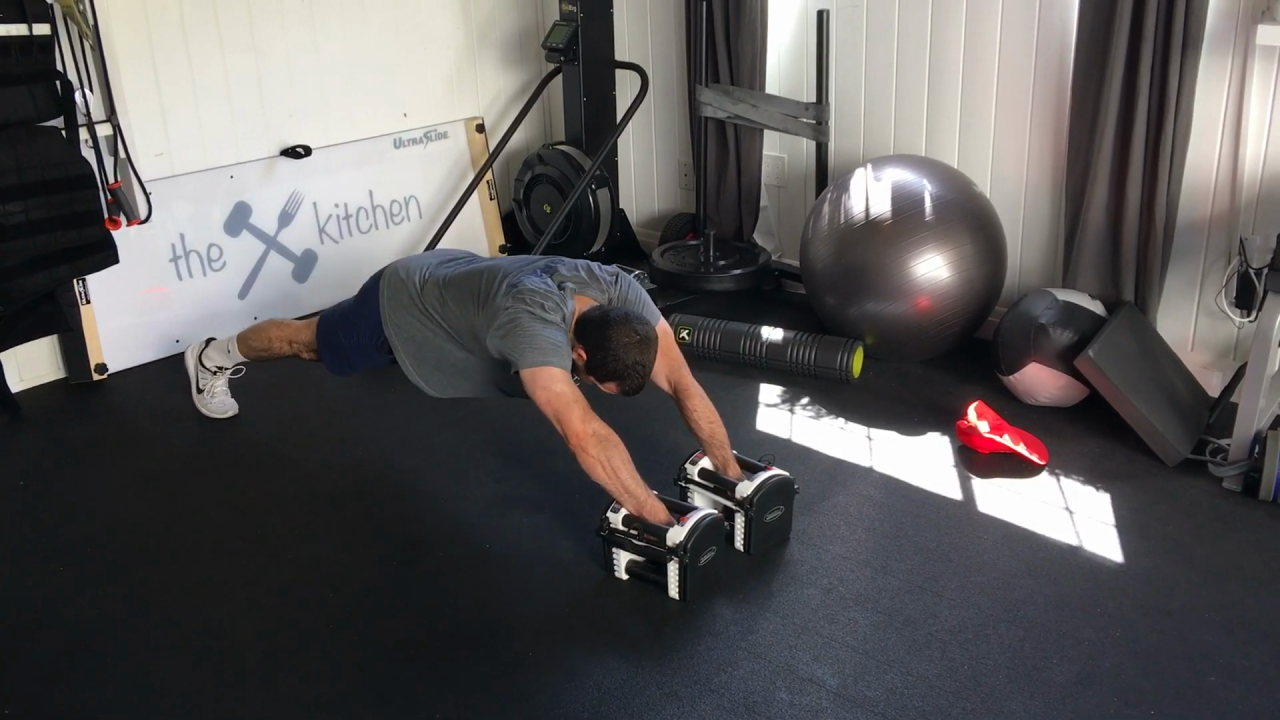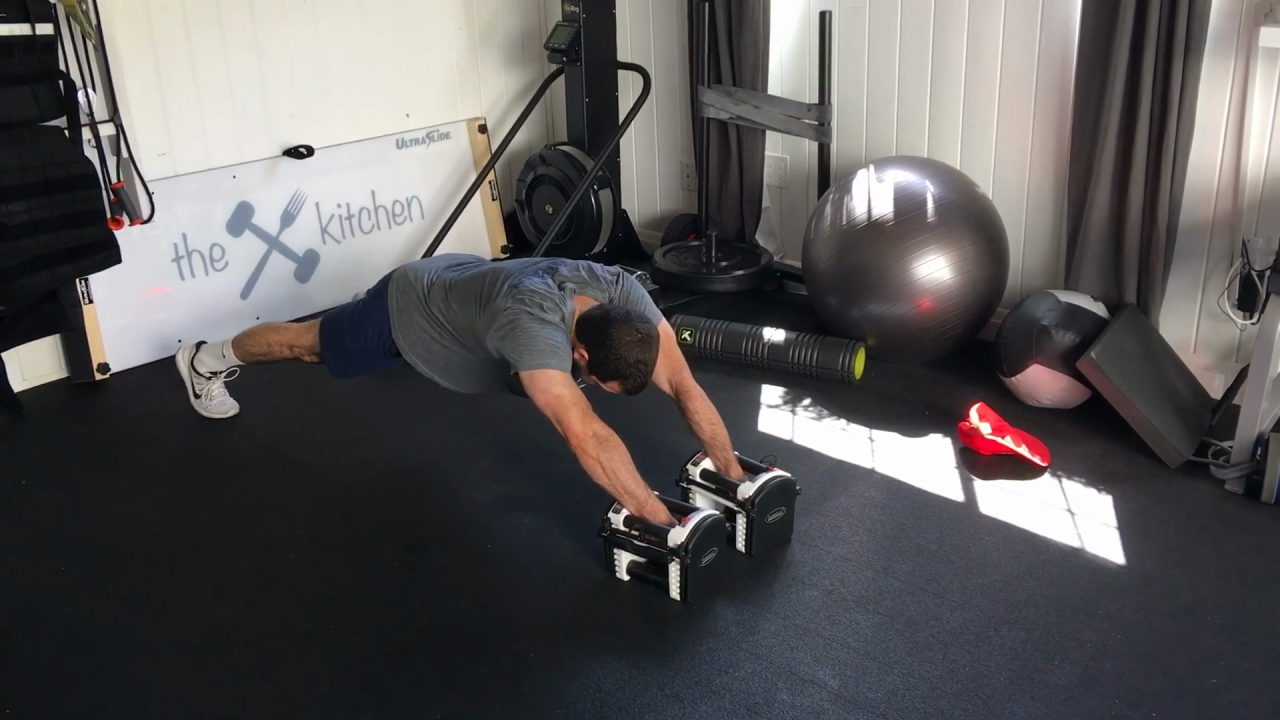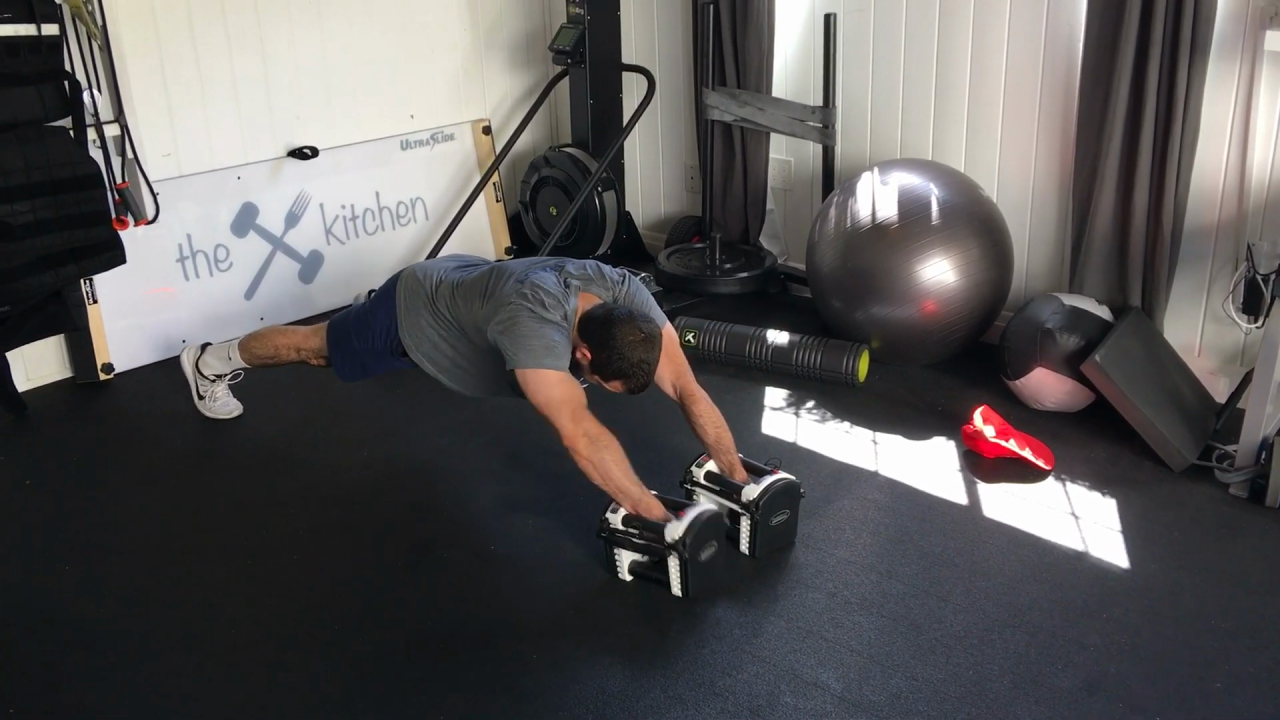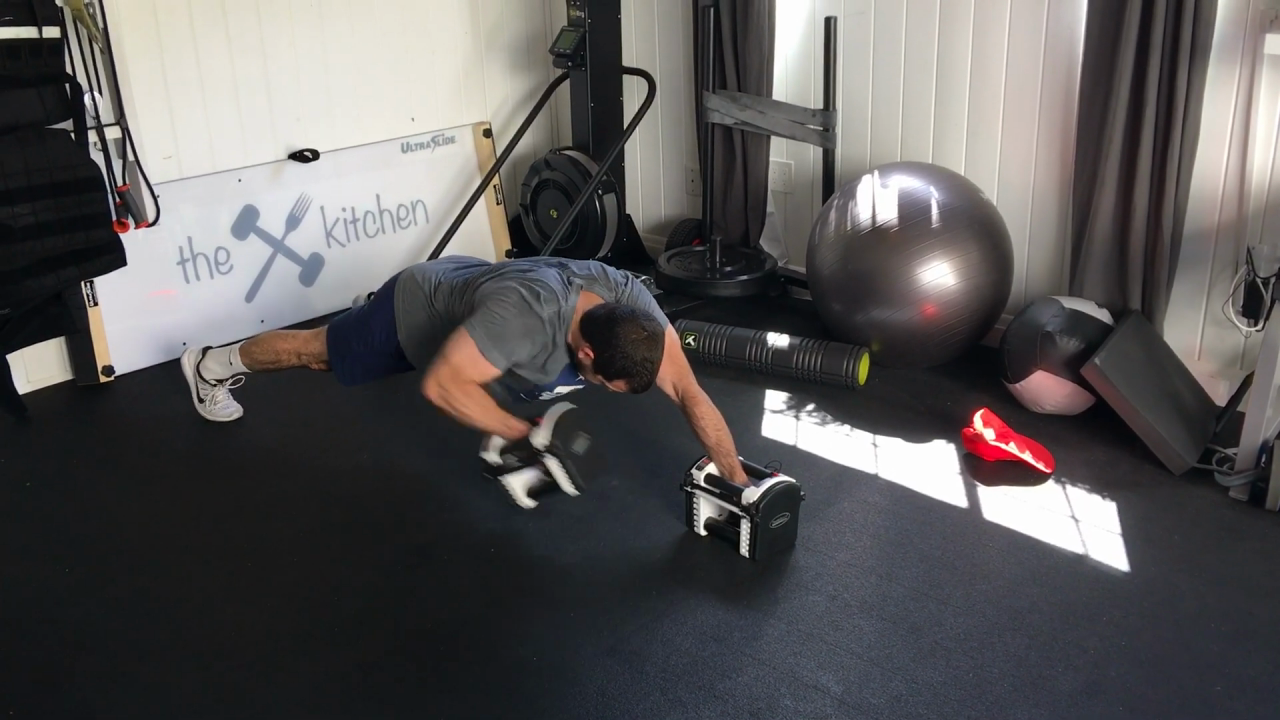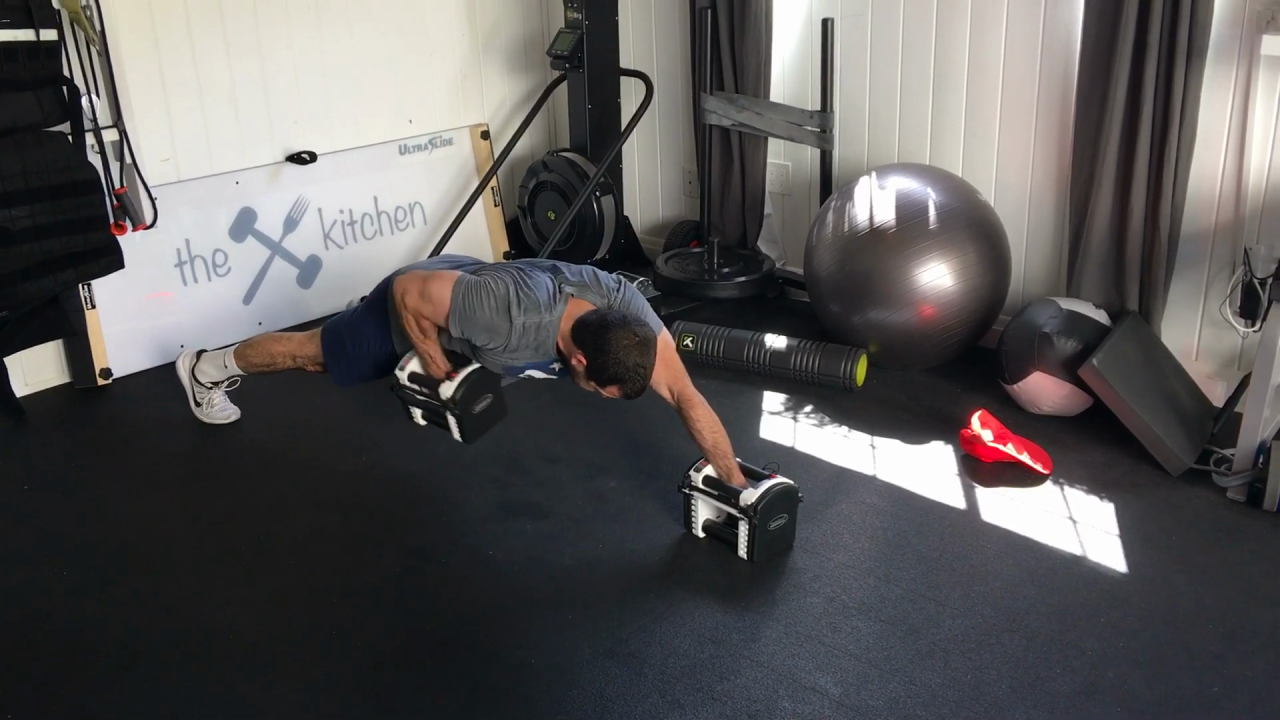
dt=0.4s
person 1, frame 1
left shoulder: (622, 292)
right shoulder: (533, 324)
left elbow: (683, 385)
right elbow: (584, 436)
left wrist: (733, 475)
right wrist: (662, 523)
left hip: (453, 275)
right hip: (403, 300)
right knee: (308, 340)
right ankle: (215, 356)
person 1, frame 2
left shoulder: (623, 293)
right shoulder: (533, 325)
left elbow: (685, 387)
right elbow: (586, 436)
left wrist: (736, 478)
right wrist: (663, 524)
left hip: (459, 281)
right hip: (409, 307)
right knee: (310, 343)
left ankle: (354, 308)
right ankle: (207, 359)
person 1, frame 3
left shoulder: (627, 295)
right shoulder: (536, 322)
left elbow: (688, 390)
right elbow: (580, 435)
left wrist: (740, 480)
right wrist: (661, 521)
left hip: (464, 284)
right hip: (416, 309)
right knee: (315, 345)
left ankle: (371, 303)
right ankle: (213, 360)
person 1, frame 4
left shoulder: (628, 297)
right shoulder: (528, 315)
left elbow: (689, 391)
right elbow: (441, 385)
left wrist: (740, 482)
right wrist: (525, 436)
left hip: (462, 285)
right hip: (416, 312)
right knee: (317, 351)
left ankle: (368, 307)
right ankle: (214, 363)
person 1, frame 5
left shoulder: (622, 303)
right shoulder: (508, 313)
left elbow: (684, 394)
right elbow: (409, 290)
left wrist: (736, 483)
right wrist: (442, 377)
left hip: (458, 286)
right hip: (410, 303)
right knee: (313, 353)
left ankle: (361, 312)
right ankle: (210, 366)
